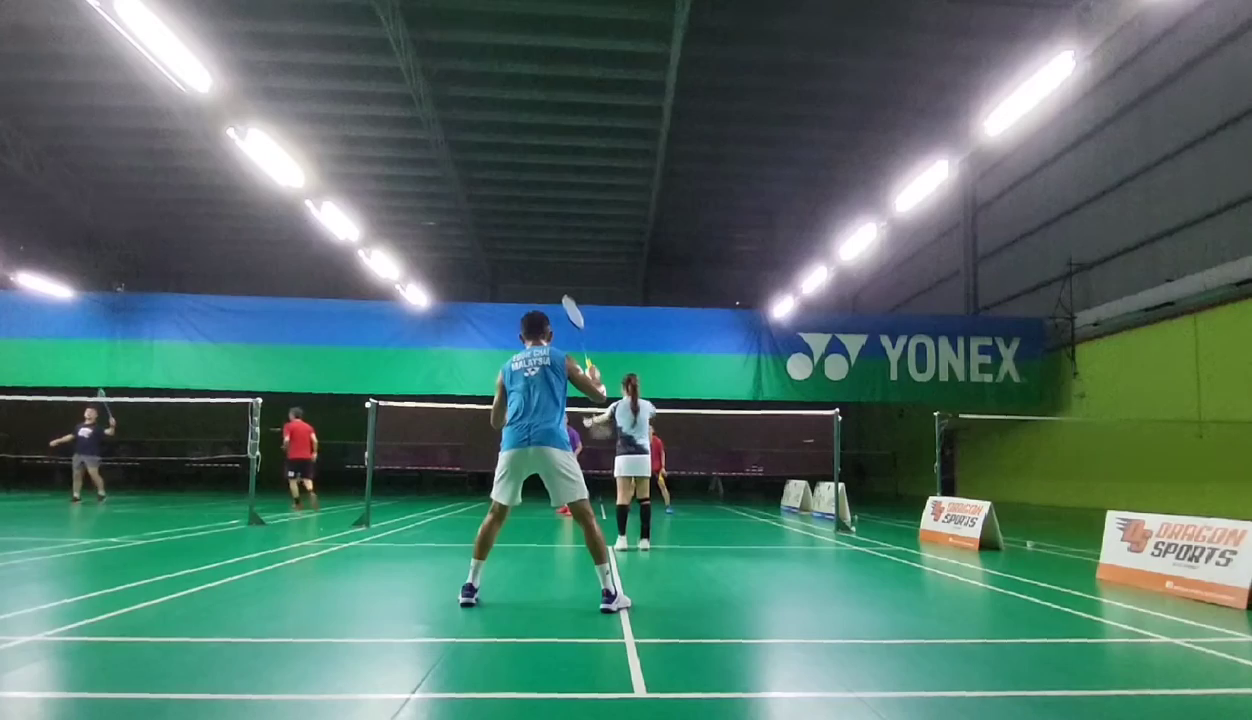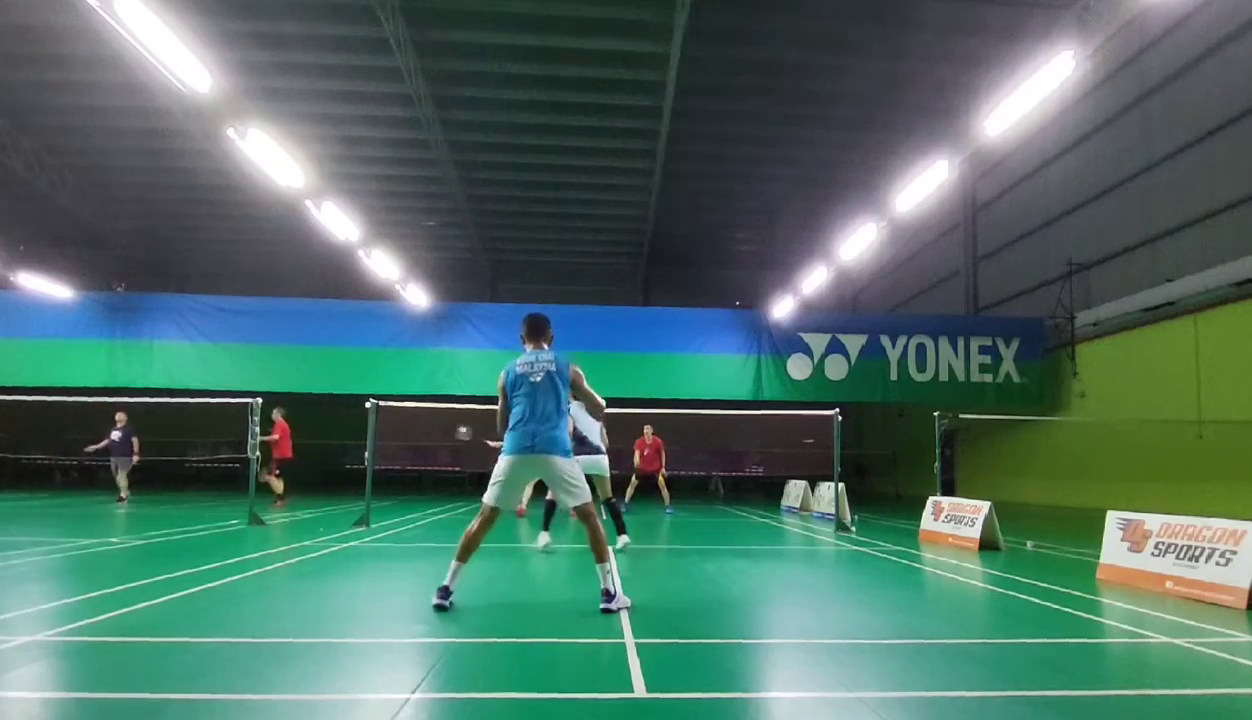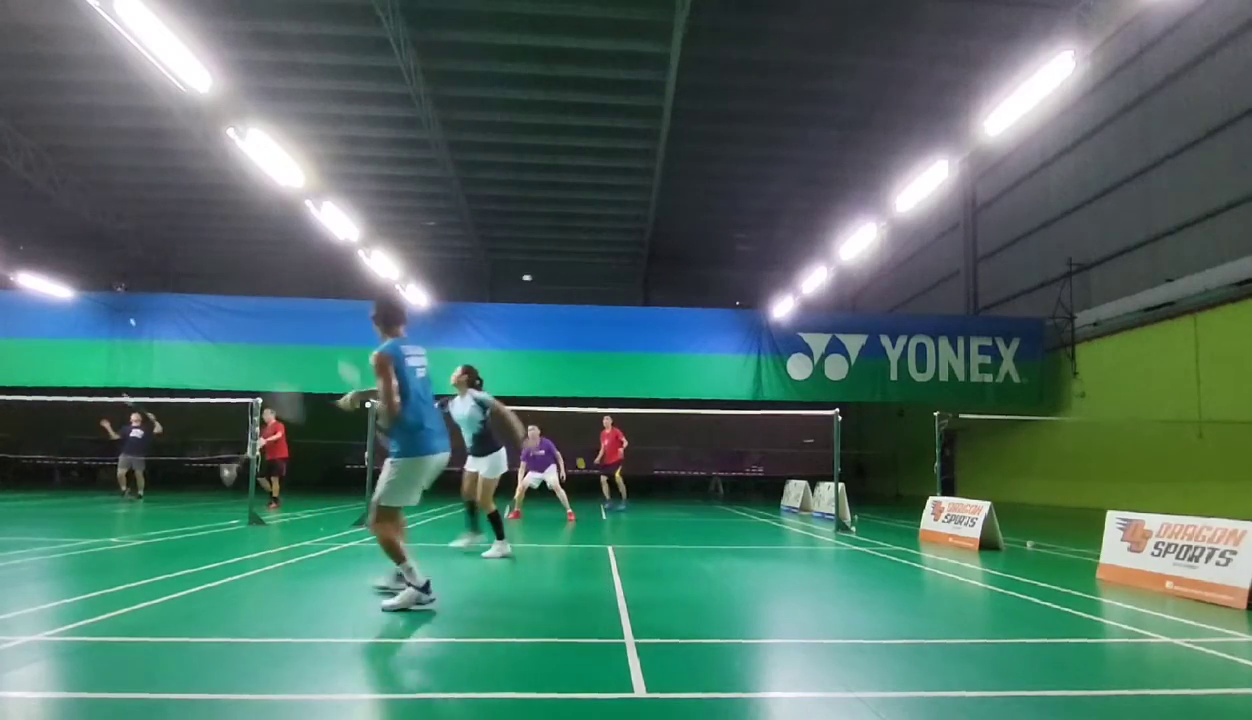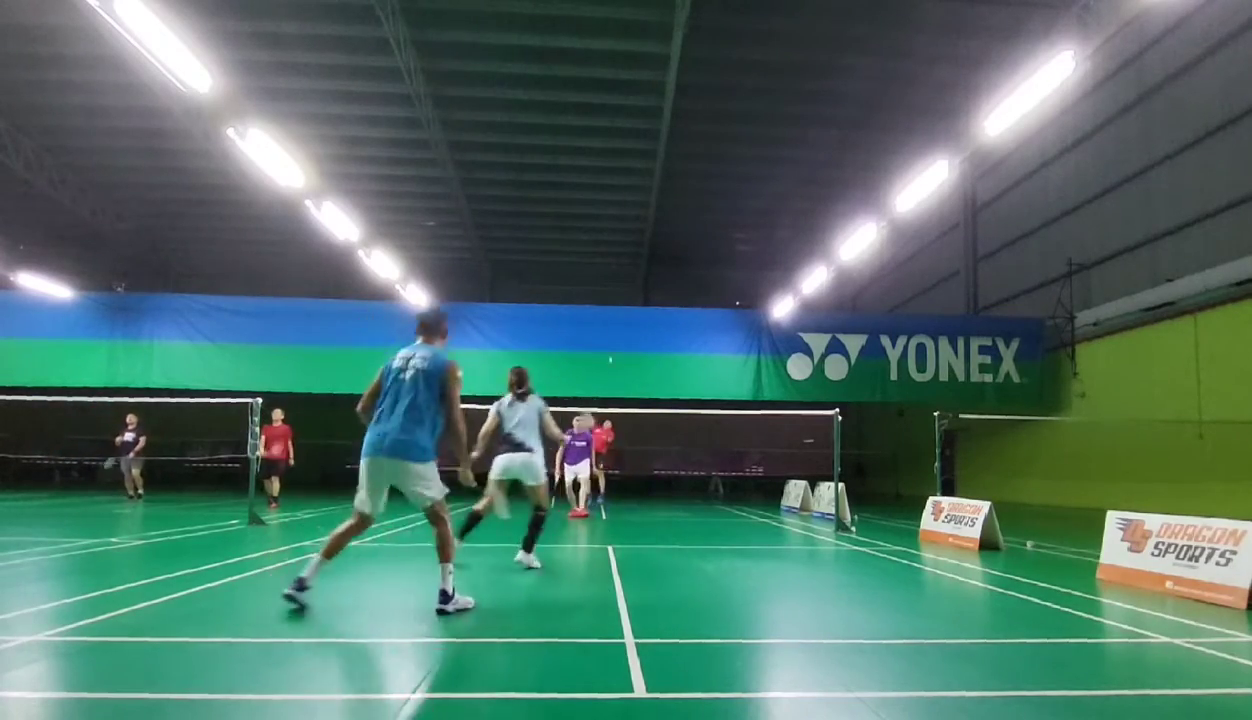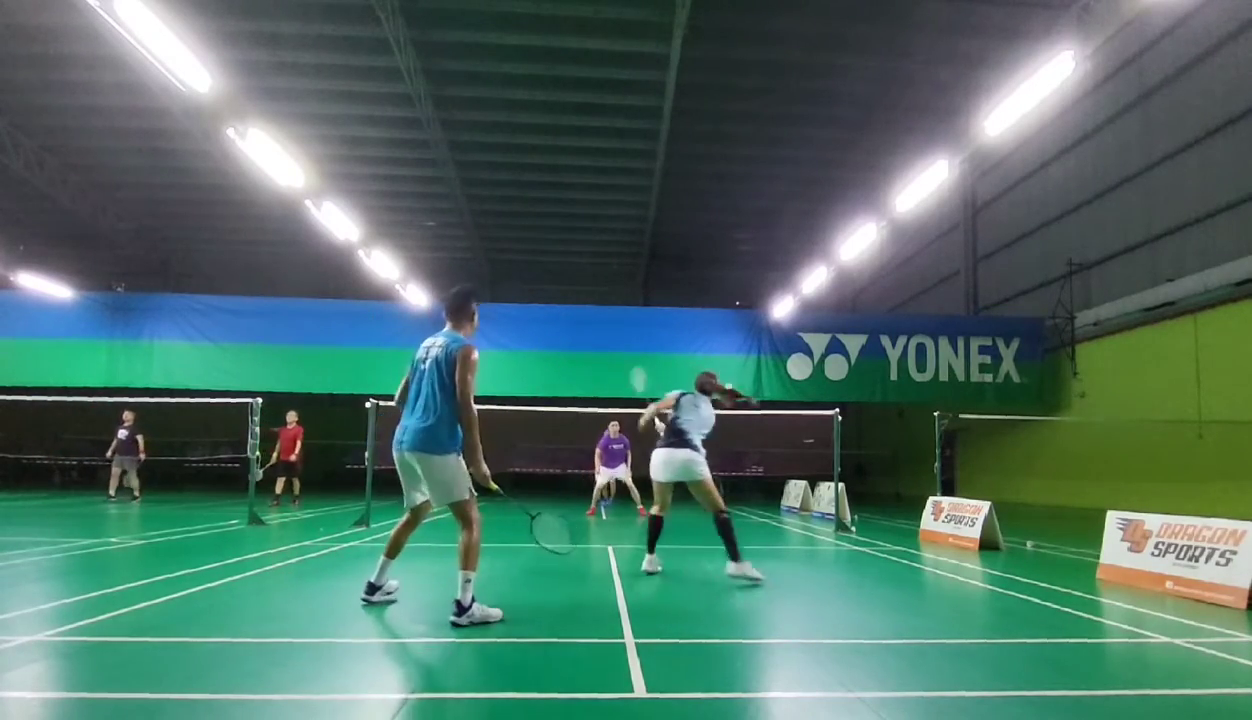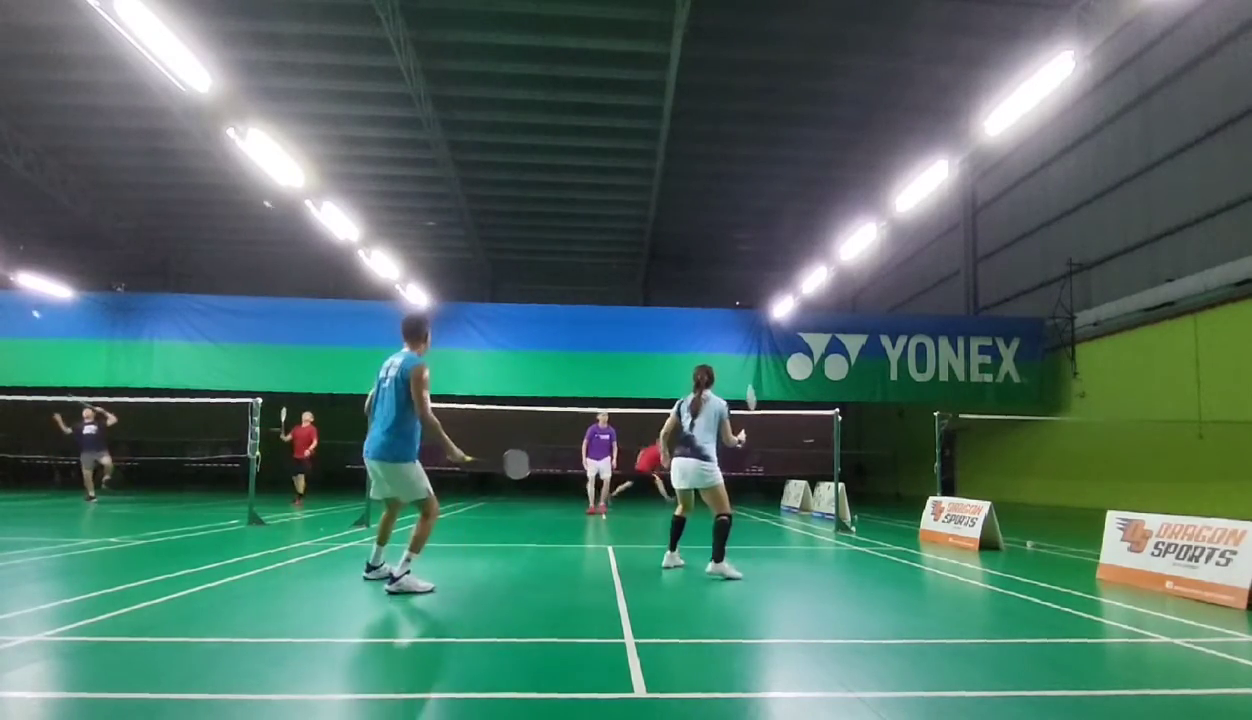
dt=0.7s
person 1, frame 1
left shoulder: (507, 368)
right shoulder: (561, 360)
left elbow: (496, 420)
right elbow: (599, 395)
right wrist: (595, 376)
left hip: (513, 446)
right hip: (552, 445)
left knee: (496, 515)
right knee: (585, 516)
left ankle: (470, 586)
right ankle: (609, 592)
person 1, frame 2
left shoulder: (508, 372)
right shoulder: (566, 367)
left elbow: (502, 426)
right elbow: (598, 409)
right wrist: (595, 404)
left hip: (515, 451)
right hip: (555, 451)
left knee: (485, 519)
right knee: (590, 518)
left ankle: (446, 589)
right ankle: (609, 592)
person 1, frame 3
left shoulder: (383, 356)
right shoulder: (417, 351)
left elbow: (392, 405)
left wrist: (385, 427)
right wrist: (363, 394)
left hip: (412, 449)
right hip: (437, 447)
left knee: (381, 522)
right knee: (390, 511)
left ankle: (420, 587)
right ankle: (402, 575)
person 1, frame 4
left shoulder: (394, 360)
right shoulder: (448, 367)
left elbow: (363, 409)
right elbow: (455, 422)
right wrist: (465, 465)
left hip: (374, 451)
right hip: (414, 455)
left knee: (359, 522)
right knee: (441, 522)
left ankle: (302, 581)
right ankle: (447, 595)
person 1, frame 5
left shoulder: (425, 347)
right shoulder: (465, 349)
left elbow: (400, 398)
right elbow: (465, 407)
right wrist: (478, 459)
left hip: (404, 441)
right hip: (437, 445)
left knee: (416, 513)
right knee: (470, 520)
left ankle: (377, 583)
right ankle: (465, 604)
person 1, frame 6
left shoulder: (389, 364)
right shoulder: (417, 367)
left elbow: (369, 407)
right elbow: (424, 415)
right wrist: (450, 448)
left hip: (373, 450)
right hip: (397, 453)
left knee: (394, 507)
right knee: (430, 511)
left ankle: (375, 565)
right ankle: (401, 575)
person 2, frame 1
left shoulder: (618, 406)
right shoulder: (647, 405)
left elbow: (601, 419)
right elbow: (652, 414)
left wrist: (590, 421)
left hip: (625, 456)
right hip: (643, 456)
left knee: (623, 498)
right knee: (644, 498)
left ankle: (622, 538)
right ankle: (645, 539)
person 2, frame 2
left shoulder: (570, 409)
left elbow: (569, 430)
right elbow: (605, 442)
left hip: (579, 457)
right hip: (599, 457)
left knee: (554, 493)
right knee: (608, 498)
left ankle: (545, 534)
right ankle: (622, 535)
person 2, frame 3
left shoulder: (478, 397)
right shoulder: (453, 402)
left elbow: (507, 413)
left wrist: (523, 437)
left hip: (491, 455)
right hip: (475, 456)
left knee: (483, 500)
right knee: (468, 495)
left ankle: (502, 544)
right ankle: (474, 533)
person 2, frame 4
left shoulder: (500, 404)
right shoulder: (538, 402)
left elbow: (486, 432)
right elbow: (552, 432)
left wrist: (477, 452)
right wrist: (565, 438)
left hip: (505, 459)
right hip: (530, 459)
left knee: (486, 503)
right knee: (541, 508)
right ankle: (526, 553)
person 2, frame 5
left shoulder: (681, 396)
right shoulder: (711, 413)
left elbow: (655, 409)
left wrist: (645, 421)
left hip: (663, 455)
right hip: (691, 457)
left knee: (659, 508)
right knee: (719, 510)
left ankle: (650, 558)
right ankle: (736, 563)
person 2, frame 6
left shoulder: (682, 403)
right shoulder: (720, 404)
left elbow: (665, 433)
right elbow: (729, 441)
left wrist: (664, 453)
right wrist: (740, 439)
left hip: (679, 461)
right hip: (704, 463)
left knee: (683, 507)
right knee: (724, 513)
left ankle: (671, 555)
right ankle: (717, 562)
